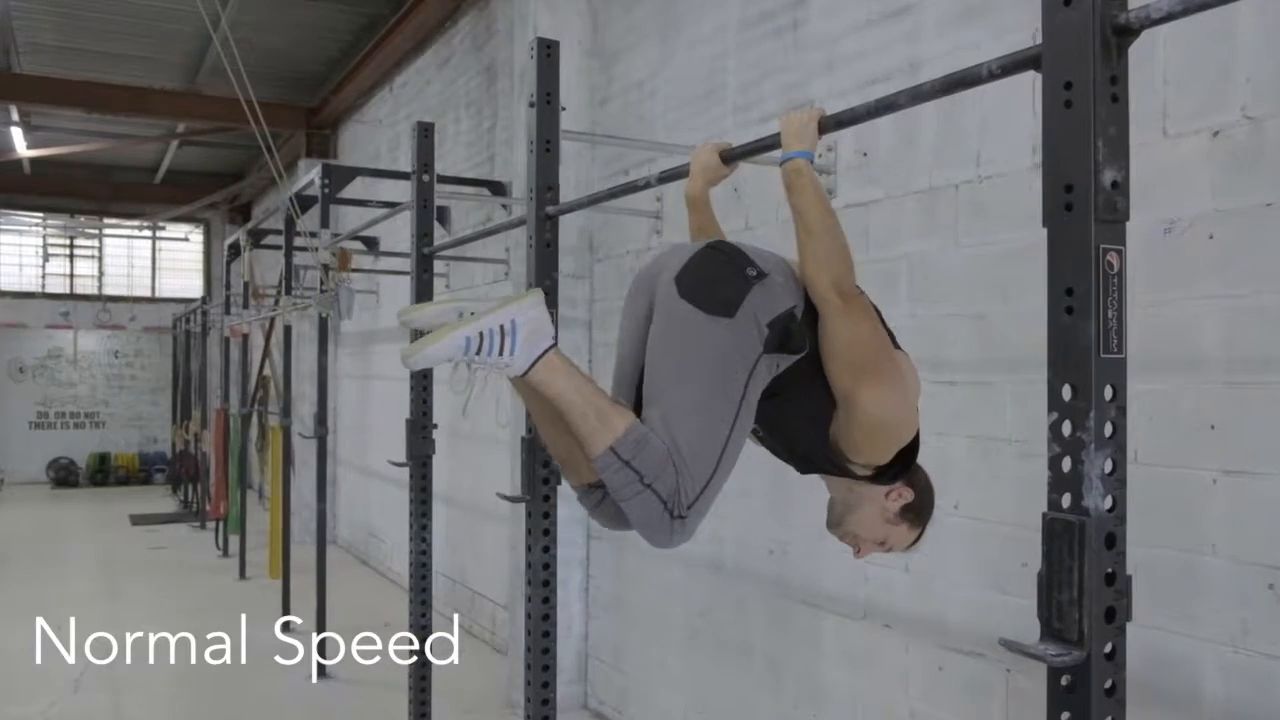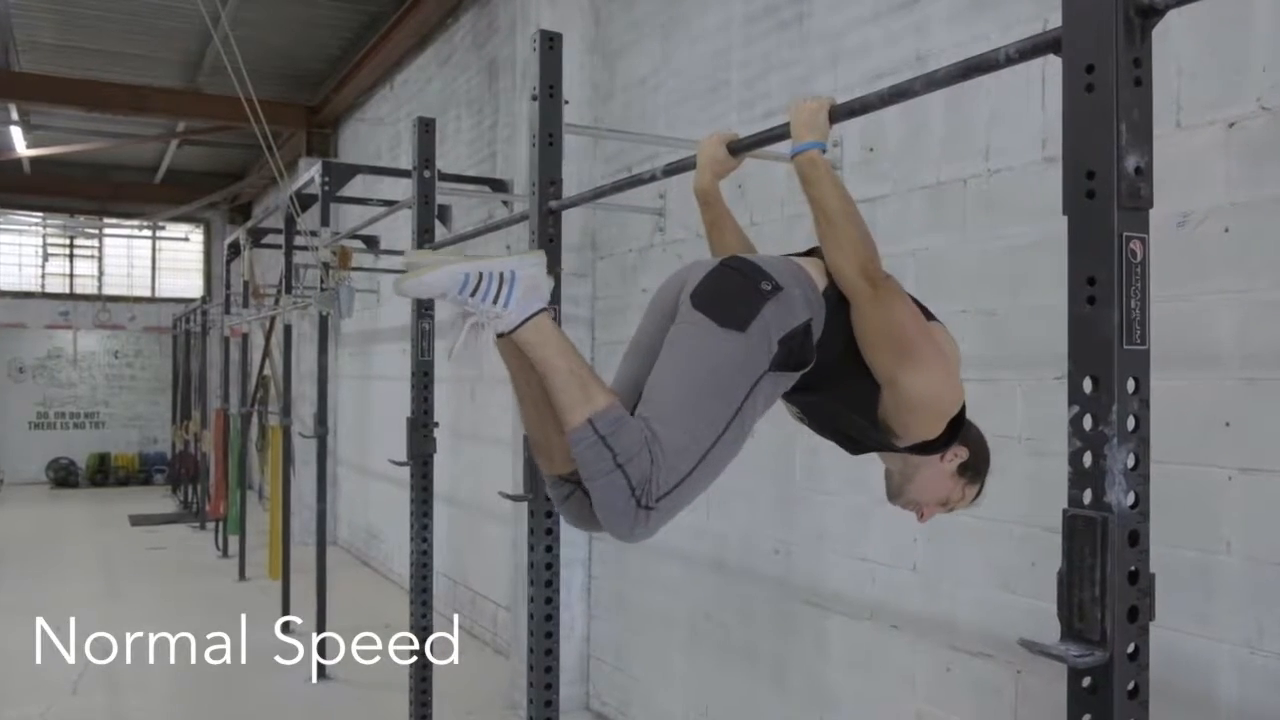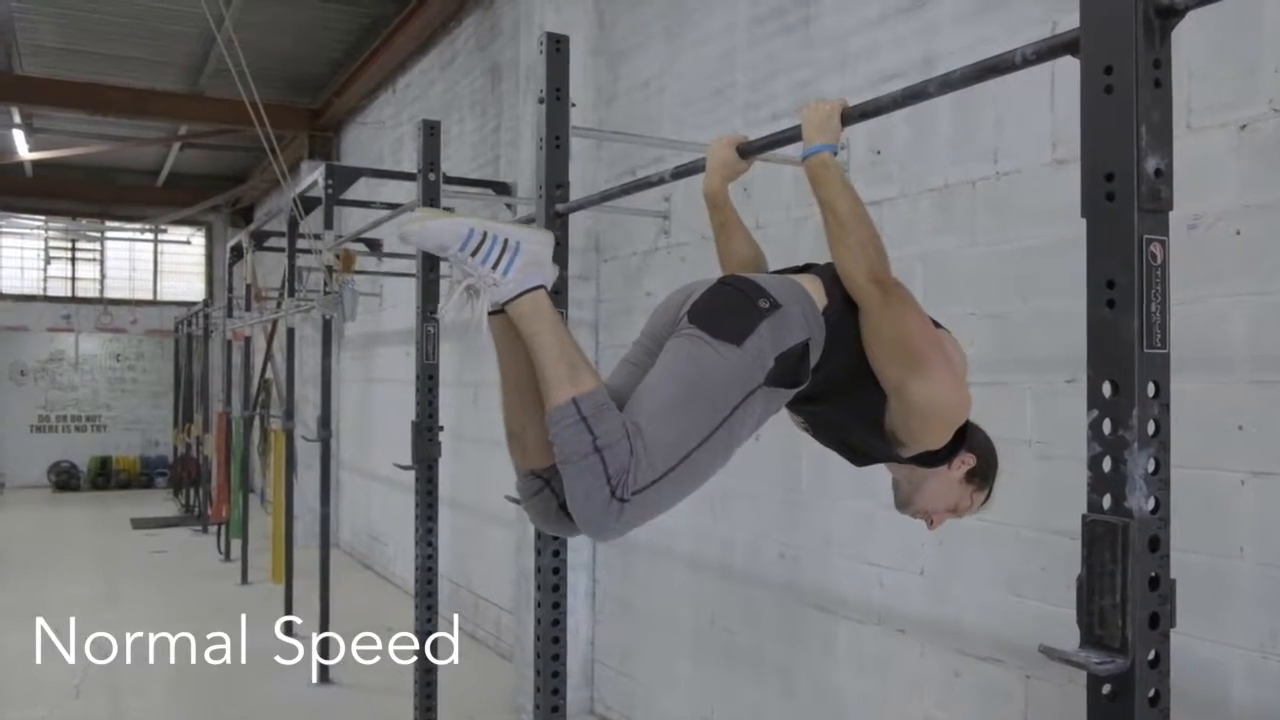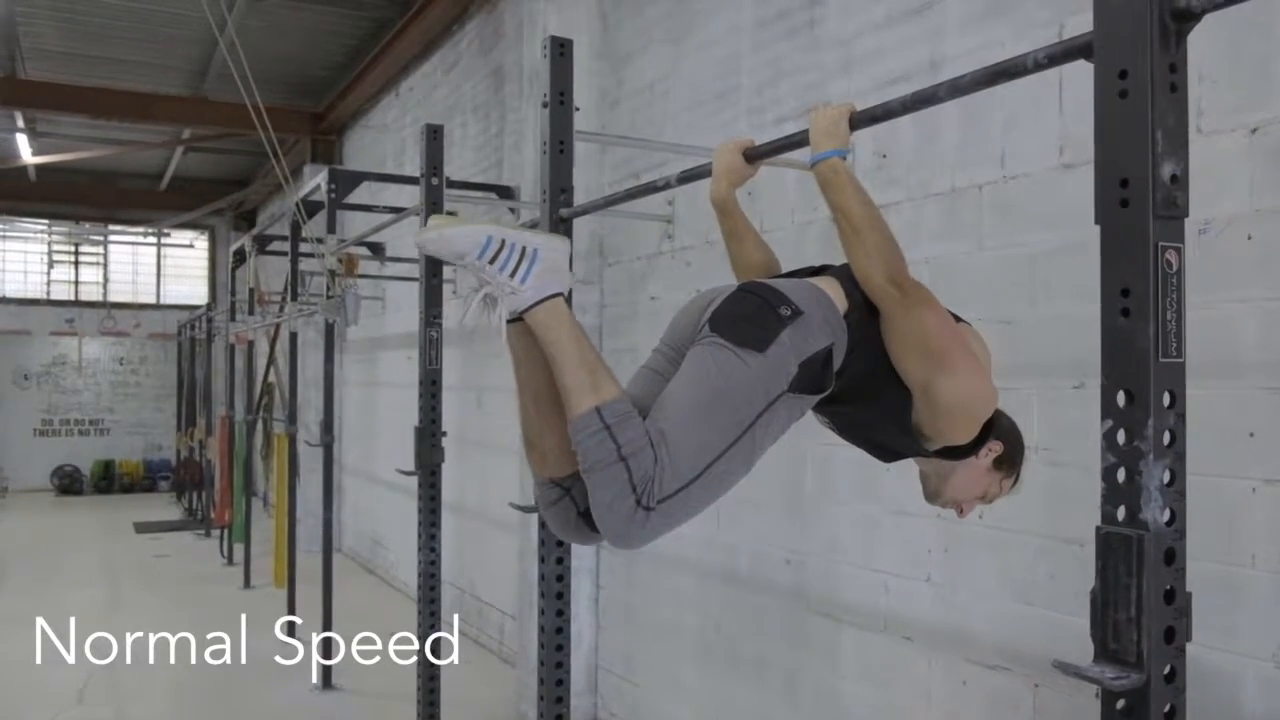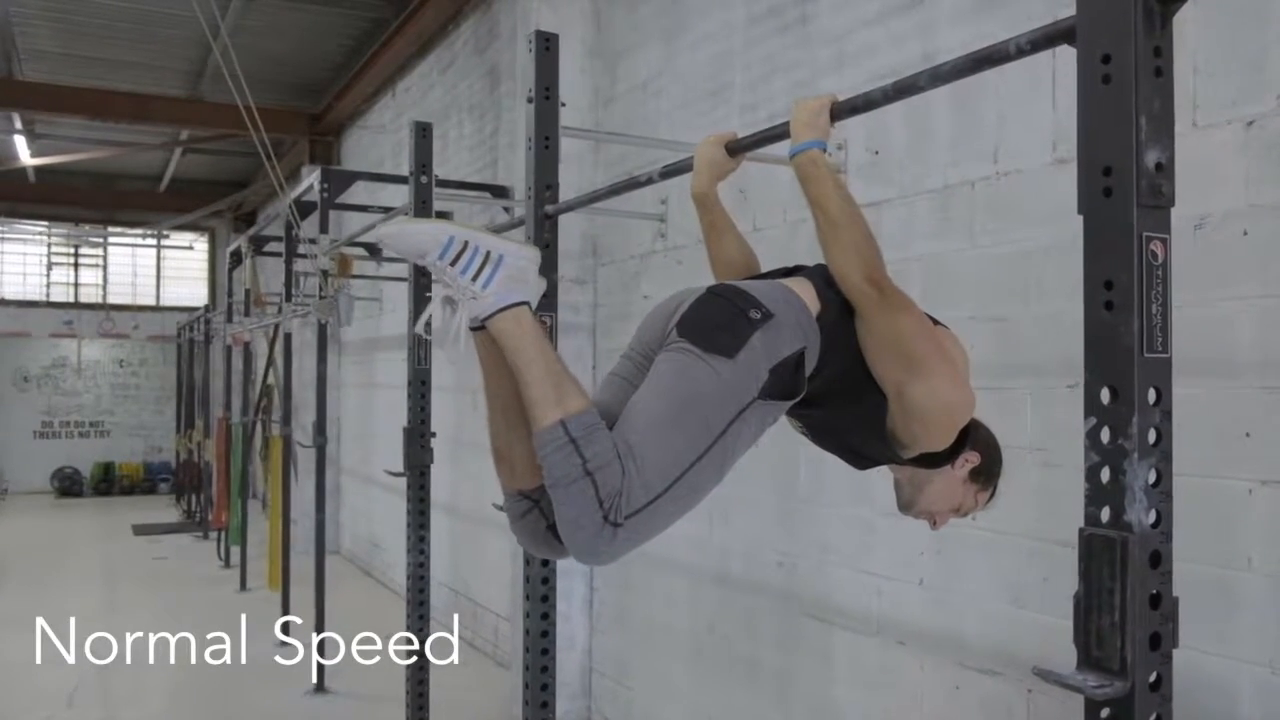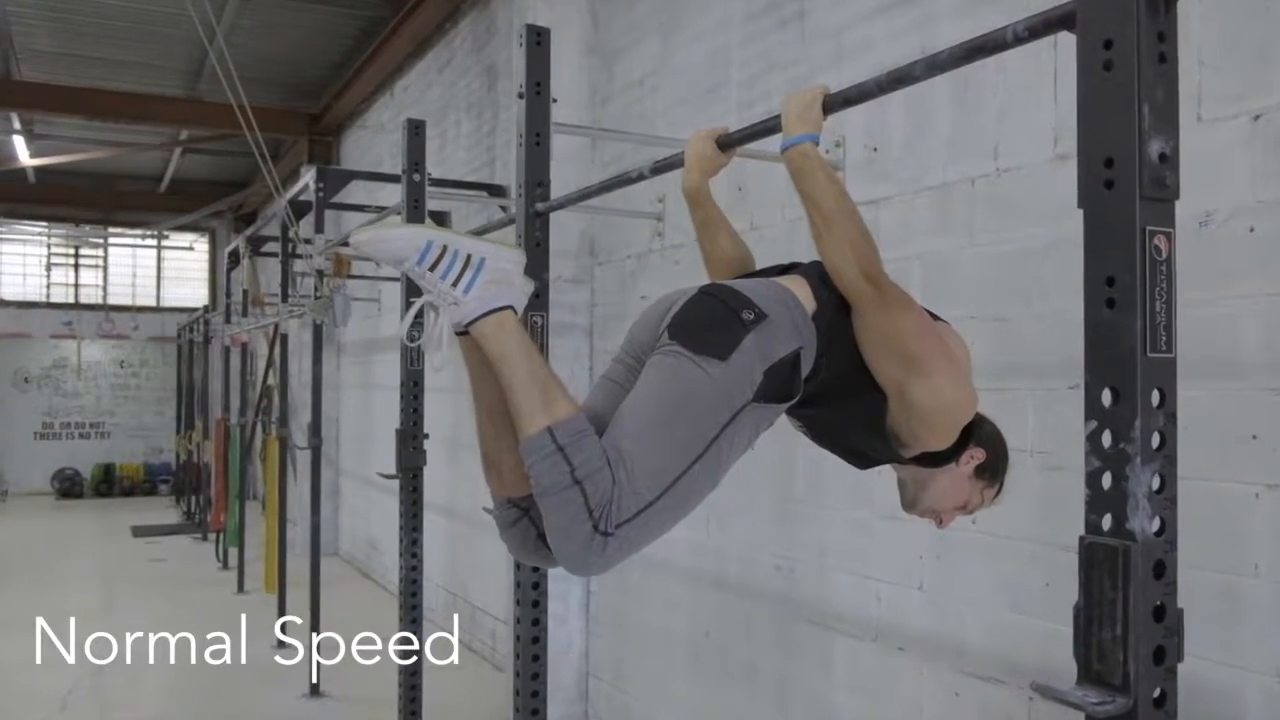
dt=0.7s
person 1, frame 1
right shoulder: (882, 424)
right elbow: (837, 295)
left wrist: (697, 193)
left hip: (682, 276)
right hip: (729, 301)
left knee: (615, 502)
right knee: (665, 515)
left ankle: (509, 341)
right ankle: (525, 349)
person 1, frame 2
right shoulder: (930, 400)
right elbow: (865, 280)
right wrist: (809, 152)
left hip: (703, 289)
right hip: (754, 316)
left knee: (584, 501)
right knee: (630, 505)
left ankle: (508, 305)
right ankle: (520, 308)
person 1, frame 3
right shoulder: (939, 407)
right elbow: (875, 287)
right wrist: (820, 156)
left hip: (710, 308)
right hip: (757, 332)
left knee: (556, 505)
right knee: (604, 504)
left ankle: (505, 288)
right ankle: (519, 282)
person 1, frame 4
right shoulder: (964, 401)
right elbow: (892, 287)
right wrist: (828, 159)
left hip: (723, 315)
right hip: (776, 340)
left knee: (574, 512)
right knee: (628, 510)
left ankle: (524, 299)
right ankle: (535, 289)
person 1, frame 5
right shoulder: (941, 405)
right elbow: (869, 288)
right wrist: (808, 154)
left hip: (701, 315)
right hip: (748, 341)
left knee: (544, 526)
right knee: (595, 528)
left ankle: (489, 306)
right ankle: (499, 294)
person 1, frame 6
right shoulder: (942, 403)
right elbow: (864, 283)
right wrist: (800, 145)
left hip: (691, 318)
right hip: (740, 345)
left knee: (533, 534)
right knee: (586, 538)
left ankle: (478, 311)
right ankle: (485, 303)
